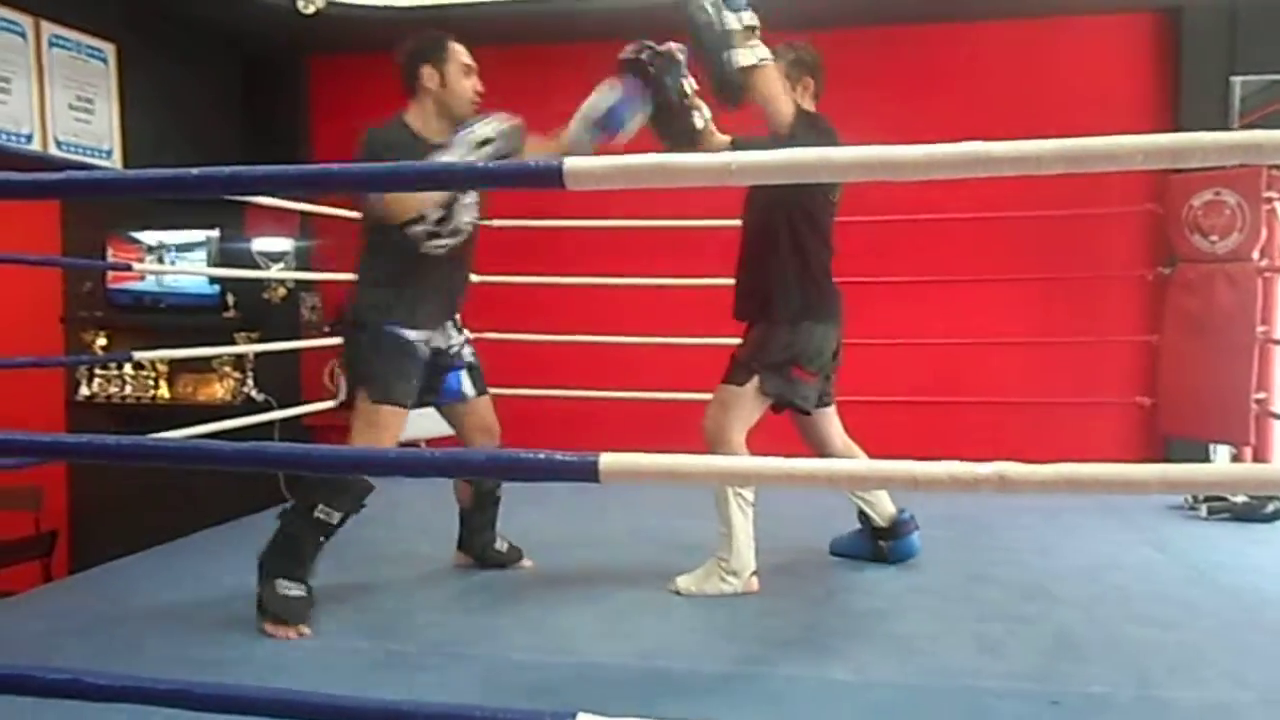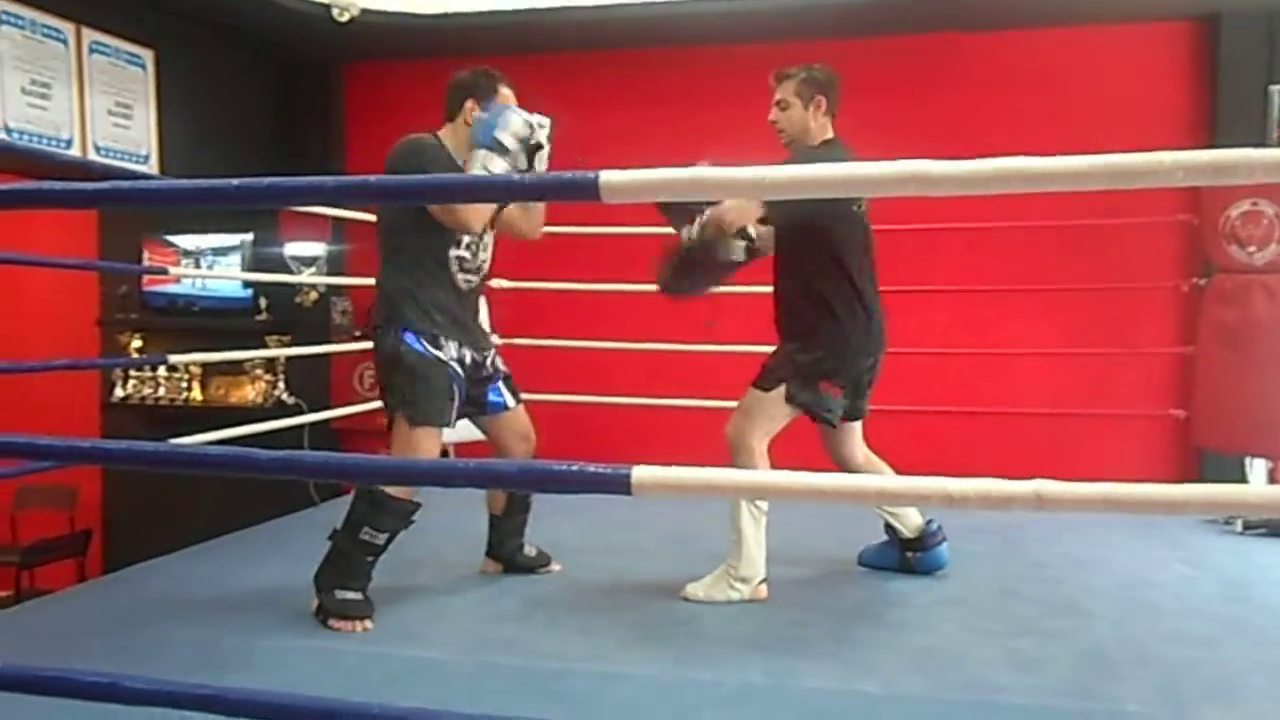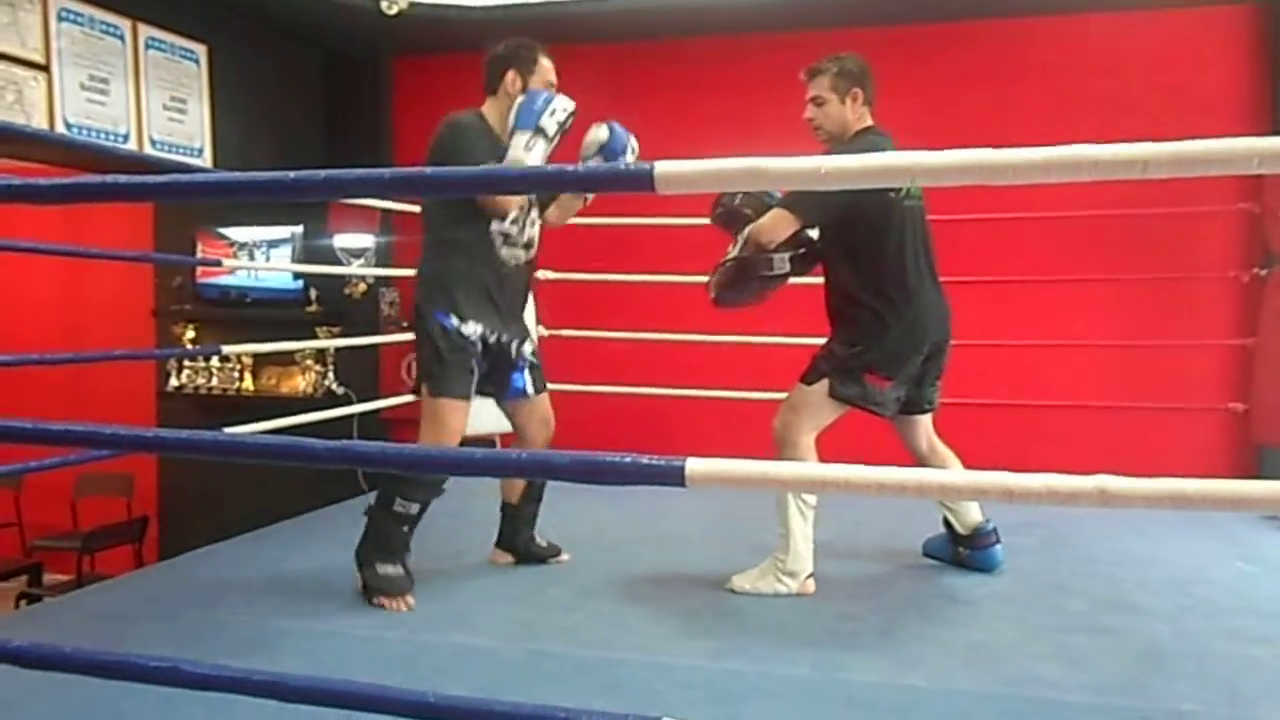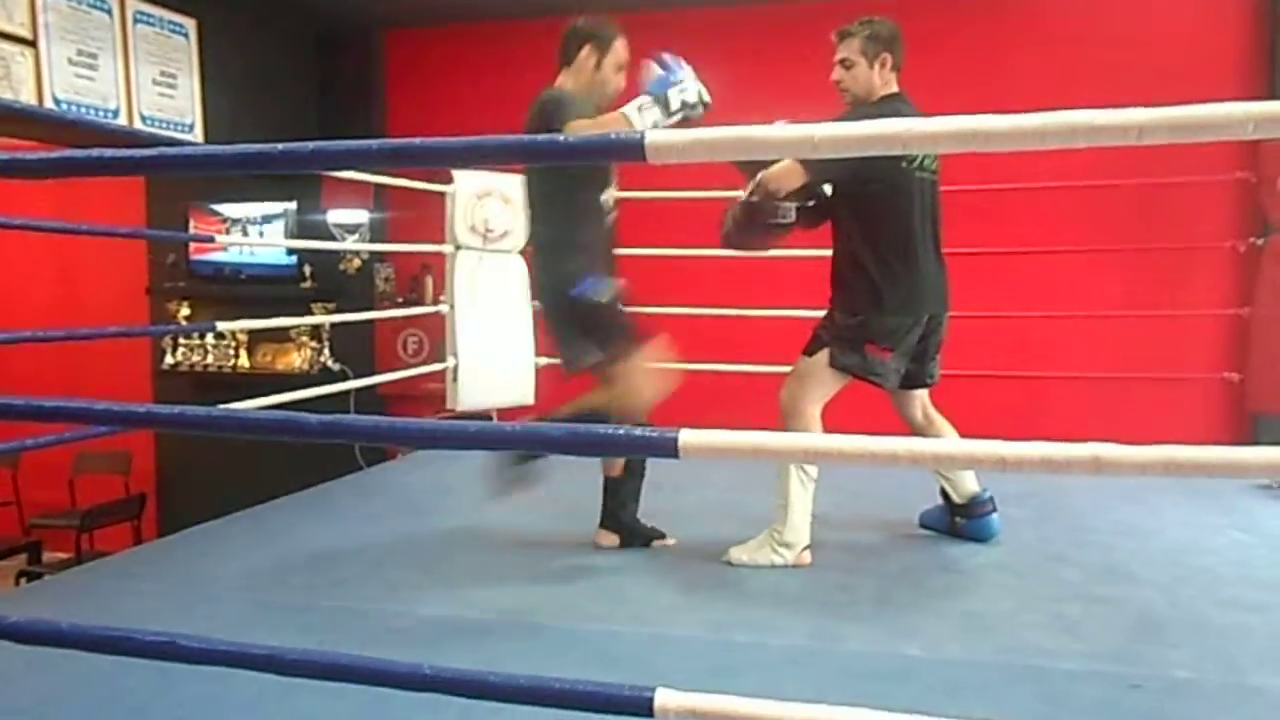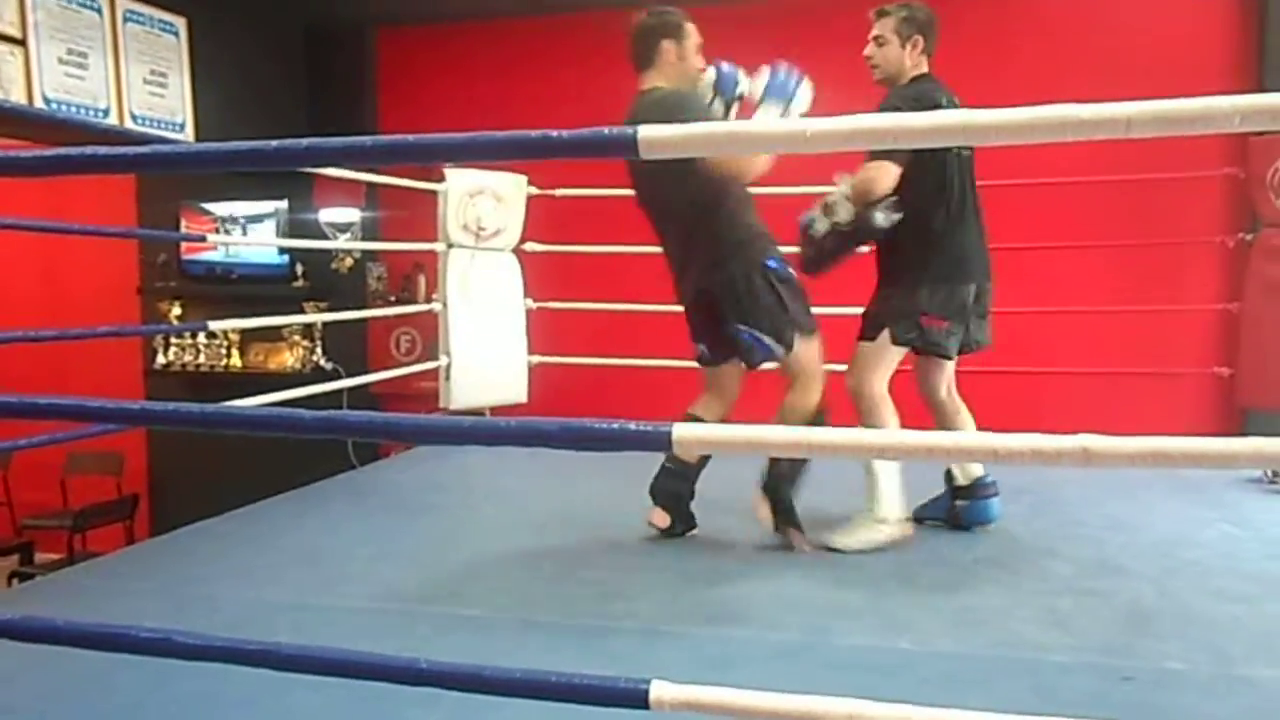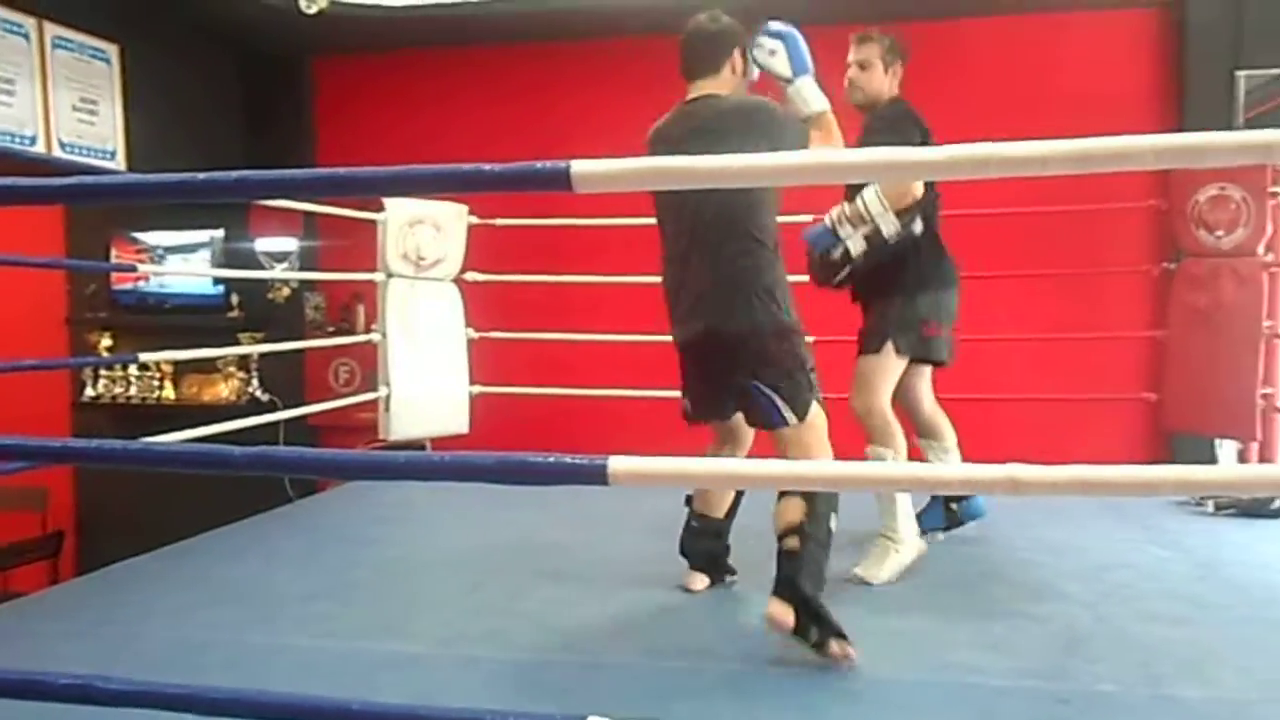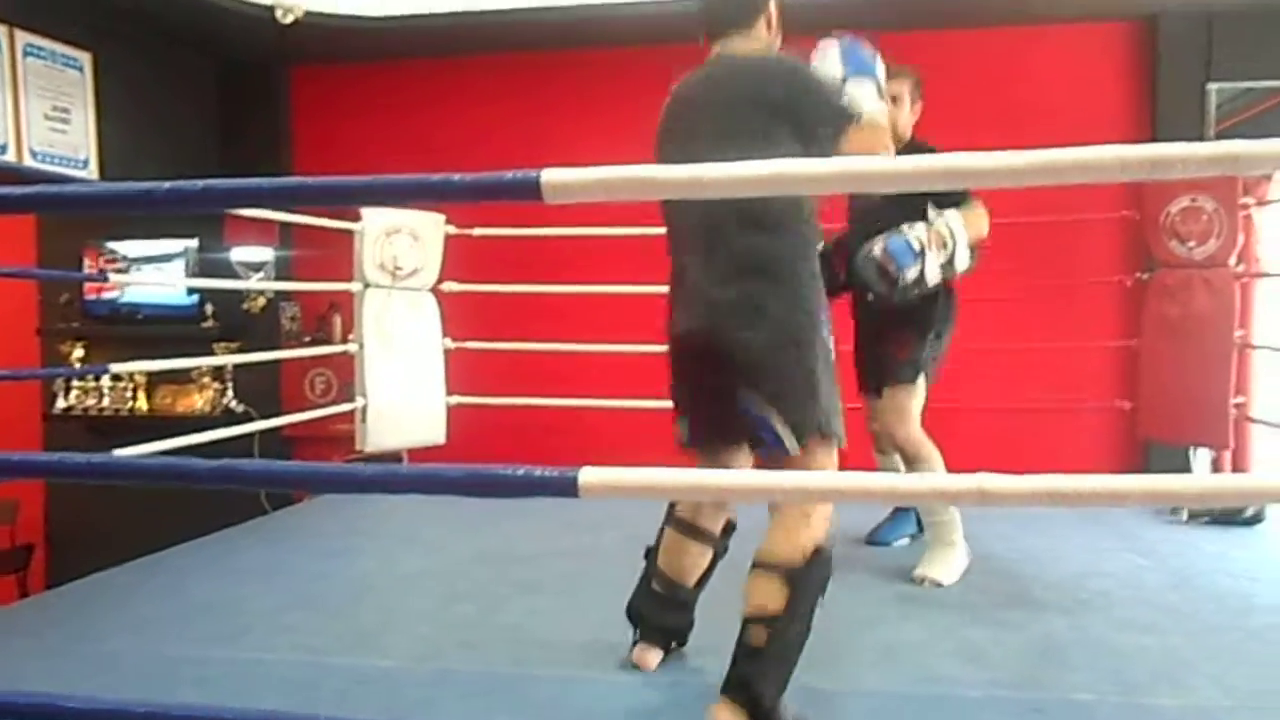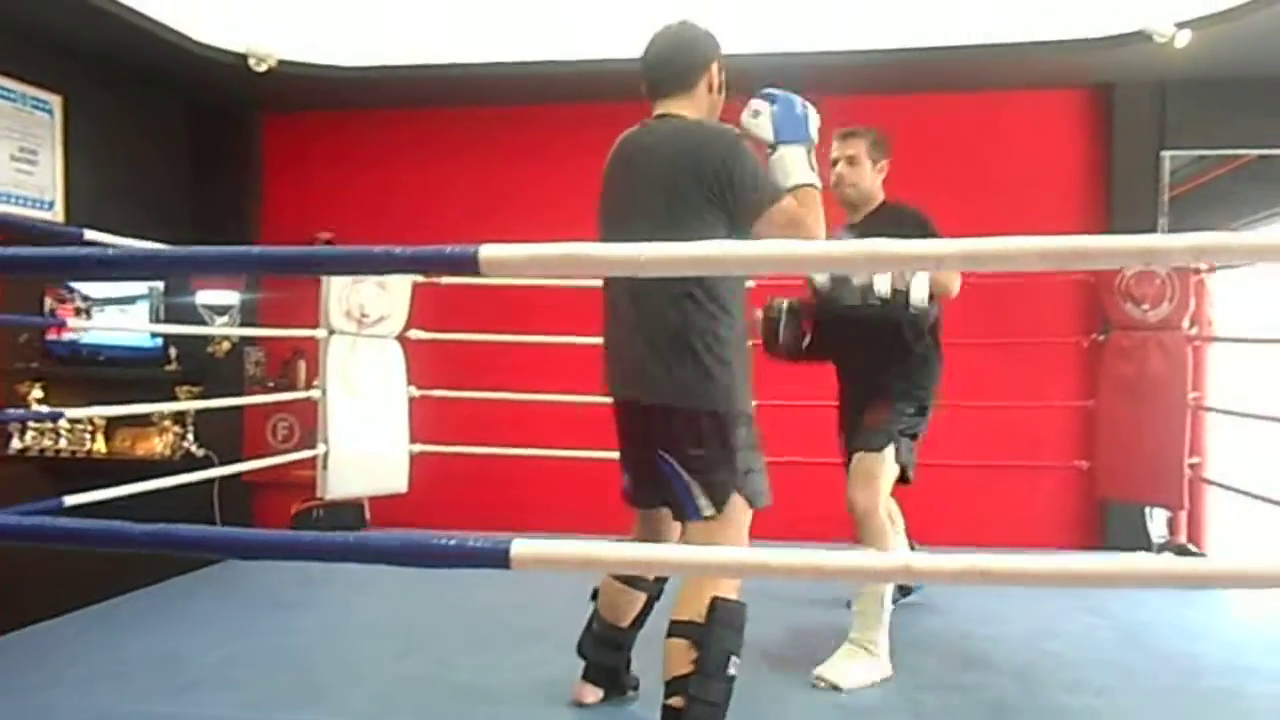
dt=0.5s
person 1, frame 1
left shoulder: (473, 138)
right shoulder: (385, 142)
left elbow: (545, 154)
right elbow: (398, 207)
left wrist: (597, 116)
right wrist: (460, 155)
left hip: (438, 321)
right hip: (388, 320)
left knee: (485, 435)
right knee: (373, 445)
left ankle: (477, 541)
right ankle: (283, 573)
person 1, frame 2
left shoulder: (468, 168)
right shoulder: (416, 154)
left elbow: (527, 228)
right elbow: (469, 218)
left wrist: (530, 160)
right wrist: (497, 151)
left hip: (463, 334)
right hip: (416, 334)
left knee: (519, 441)
right knee: (414, 463)
left ankle: (506, 548)
right ankle: (341, 581)
person 1, frame 3
left shoulder: (515, 146)
right shoulder: (462, 131)
left elbow: (555, 209)
right elbow: (505, 199)
left wrist: (598, 162)
right wrist: (536, 131)
left hip: (503, 318)
right hip: (454, 315)
left knee: (537, 428)
right knee: (441, 439)
left ankle: (514, 537)
right ankle: (383, 557)
person 1, frame 4
left shoulder: (576, 108)
right shoulder: (557, 104)
right elbow: (593, 138)
left wrist: (670, 100)
right wrist: (656, 103)
left hip: (583, 282)
right hip: (574, 284)
left knee: (631, 401)
right knee: (642, 391)
left ankle: (618, 522)
person 1, frame 5
left shoulder: (643, 117)
right shoulder: (675, 106)
right elbow: (745, 165)
left wrist: (723, 98)
right wrist: (777, 104)
left hip: (699, 277)
right hip: (743, 264)
left knee: (718, 390)
right knee: (807, 374)
left ankle: (668, 503)
right ankle: (777, 501)
person 1, frame 6
left shoulder: (661, 137)
right shoulder: (754, 116)
right elbow: (829, 150)
right wrist: (800, 76)
left hip: (694, 322)
right hip: (754, 318)
left knee: (732, 437)
right knee: (809, 452)
left ankle: (703, 559)
right ankle: (797, 595)
person 1, frame 7
left shoulder: (682, 101)
right shoulder: (785, 77)
right elbow: (875, 157)
right wrist: (861, 86)
left hip: (698, 324)
right hip: (771, 321)
left knee: (722, 478)
right knee: (806, 500)
left ankle: (653, 630)
person 1, frame 8
left shoulder: (626, 154)
right shoulder: (717, 146)
right elbow: (803, 236)
right wrist: (792, 146)
left hip: (639, 383)
right hip: (696, 387)
left knee: (656, 530)
right knee: (720, 554)
person 2, frame 1
left shoulder: (814, 137)
right shoulder: (782, 146)
left elbow: (773, 104)
right elbow: (716, 146)
left wrist: (740, 38)
right wrist: (682, 97)
left hip: (795, 317)
right hip: (796, 315)
left knee: (723, 426)
right knee: (823, 433)
left ankle: (735, 567)
right ankle: (892, 528)
person 2, frame 2
left shoulder: (818, 167)
right shoulder: (830, 168)
left elbow: (733, 216)
right elbow: (772, 234)
left wrist: (704, 223)
right wrist: (743, 237)
left hip: (828, 336)
right hip: (851, 332)
left knee: (745, 434)
right knee: (846, 448)
left ankle: (746, 574)
right ankle: (920, 538)
person 2, frame 3
left shoulder: (848, 162)
right shoulder: (891, 157)
left elbow: (769, 232)
left wrist: (741, 240)
right wrist: (800, 246)
left hip: (880, 329)
right hip: (925, 323)
left knee: (792, 428)
right knee: (919, 435)
left ankle: (793, 569)
right ankle: (977, 537)
person 2, frame 4
left shoulder: (869, 125)
left elbow: (781, 180)
left wrist: (751, 198)
right wrist: (805, 201)
left hip: (880, 301)
right hip: (922, 296)
left knee: (799, 400)
right knee: (916, 407)
left ankle: (789, 541)
right ankle: (974, 507)
person 2, frame 5
left shoulder: (905, 103)
right shoulder: (942, 102)
left elbow: (878, 181)
left wrist: (821, 219)
right wrist: (869, 221)
left hip: (927, 268)
right hip: (962, 264)
left knee: (866, 380)
right knee: (937, 385)
left ankle: (886, 514)
right ankle: (972, 492)
person 2, frame 6
left shoulder: (893, 120)
right shoulder: (888, 125)
left elbow: (907, 187)
left wrist: (839, 228)
right wrist: (848, 240)
left hip: (911, 282)
right hip: (903, 280)
left knee: (869, 400)
right knee: (914, 397)
left ankle: (899, 535)
right ankle: (959, 497)
person 2, frame 7
left shoulder: (931, 161)
left elbow: (976, 221)
left wrist: (920, 240)
right wrist: (829, 262)
left hip: (919, 312)
right hip: (873, 312)
left knee: (901, 425)
right knee: (879, 423)
left ankle: (949, 540)
right ankle: (912, 508)
person 2, frame 8
left shoulder: (904, 222)
right shoulder: (839, 239)
left elbow: (947, 283)
left wrist: (883, 278)
right wrist: (794, 322)
left hip: (902, 382)
right hip: (860, 383)
left knee: (864, 497)
right knee: (871, 493)
left ankle: (869, 647)
